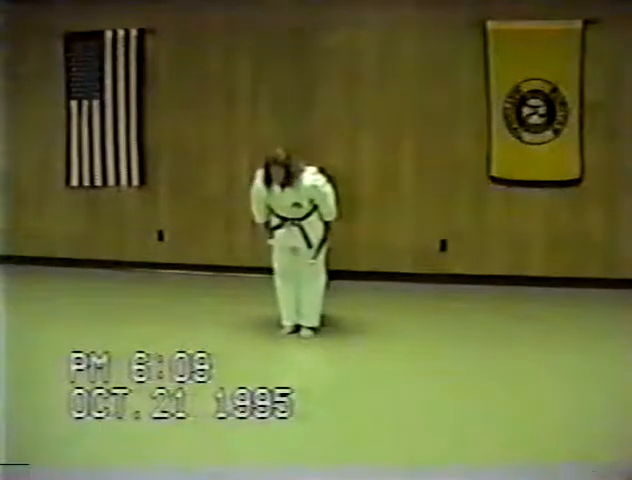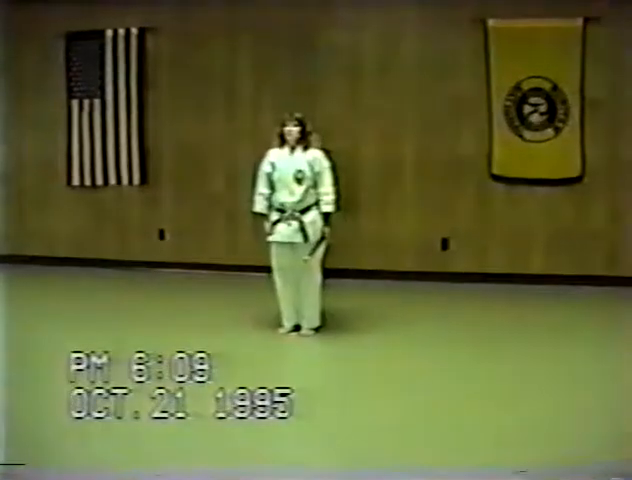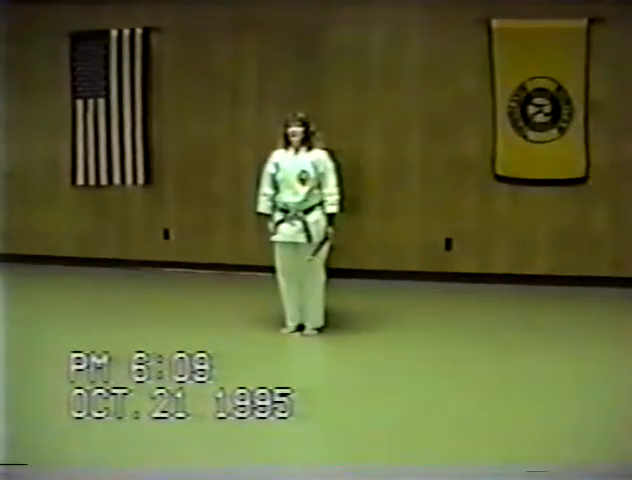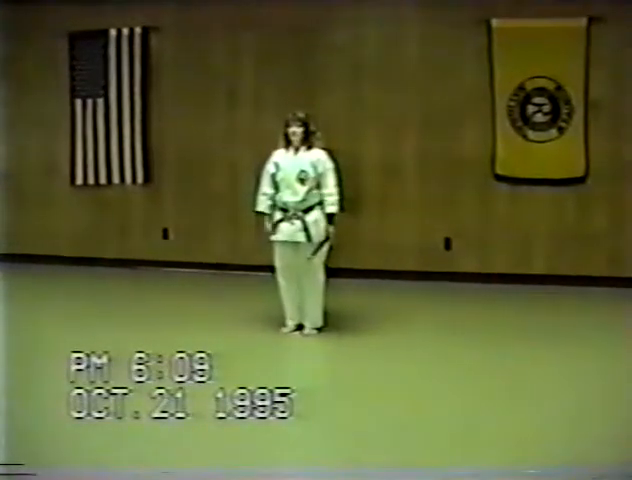
dt=1s
person 1, frame 1
left shoulder: (310, 182)
right shoulder: (260, 184)
left elbow: (327, 201)
right elbow: (258, 206)
left wrist: (327, 226)
right wrist: (266, 226)
left hip: (309, 226)
right hip: (282, 226)
left knee: (311, 273)
right knee: (283, 273)
left ankle: (309, 322)
right ankle: (289, 321)
person 1, frame 2
left shoulder: (315, 156)
right shoulder: (272, 156)
left elbow: (326, 190)
right elbow: (263, 189)
left wrist: (326, 221)
right wrist: (266, 218)
left hip: (308, 220)
right hip: (280, 221)
left knee: (309, 272)
right knee: (282, 271)
left ankle: (310, 322)
right ankle: (289, 320)
person 1, frame 3
left shoulder: (319, 157)
right shoulder: (276, 157)
left elbow: (330, 191)
right elbow: (267, 190)
left wrist: (330, 222)
right wrist: (269, 218)
left hip: (312, 221)
right hip: (284, 221)
left knee: (312, 272)
right knee: (286, 272)
left ankle: (314, 321)
right ankle: (293, 320)
person 1, frame 4
left shoulder: (319, 157)
right shoulder: (277, 157)
left elbow: (330, 190)
right elbow: (266, 189)
left wrist: (330, 221)
right wrist: (267, 216)
left hip: (311, 220)
right hip: (284, 221)
left knee: (311, 272)
right knee: (286, 272)
left ankle: (313, 321)
right ankle: (293, 319)
